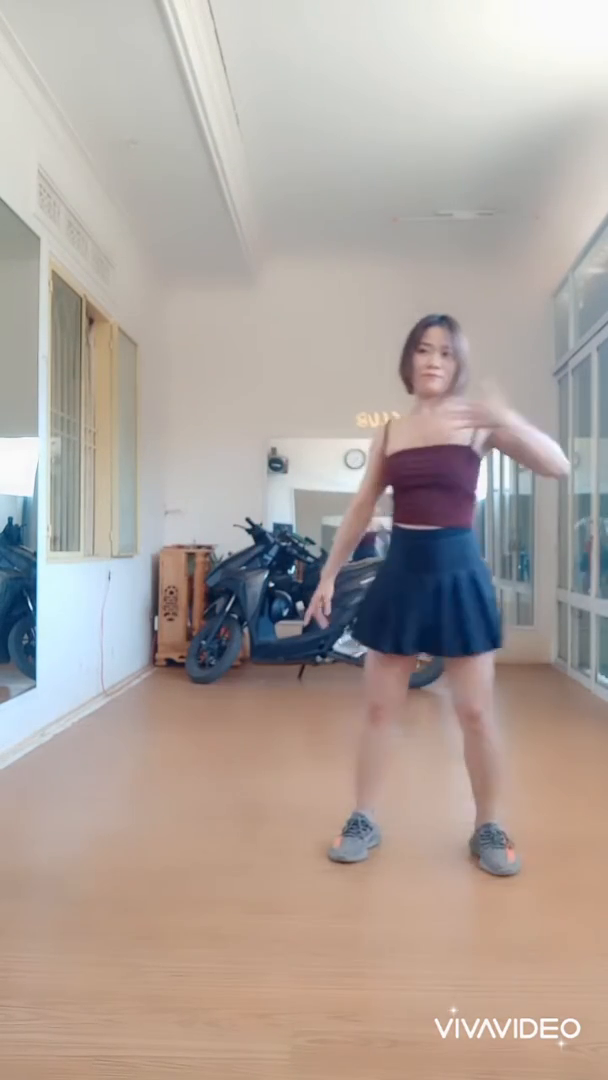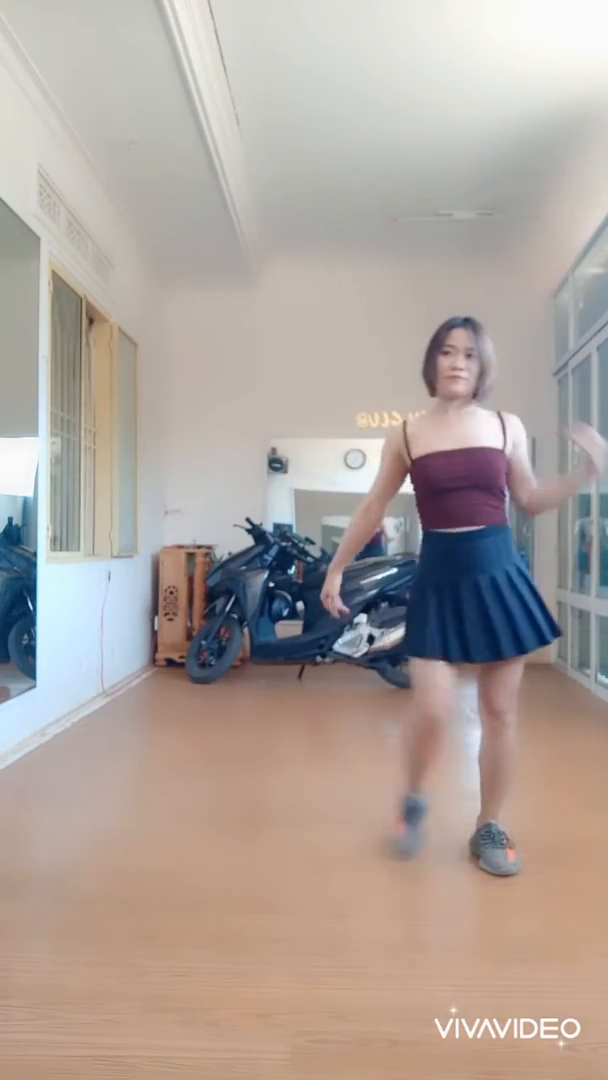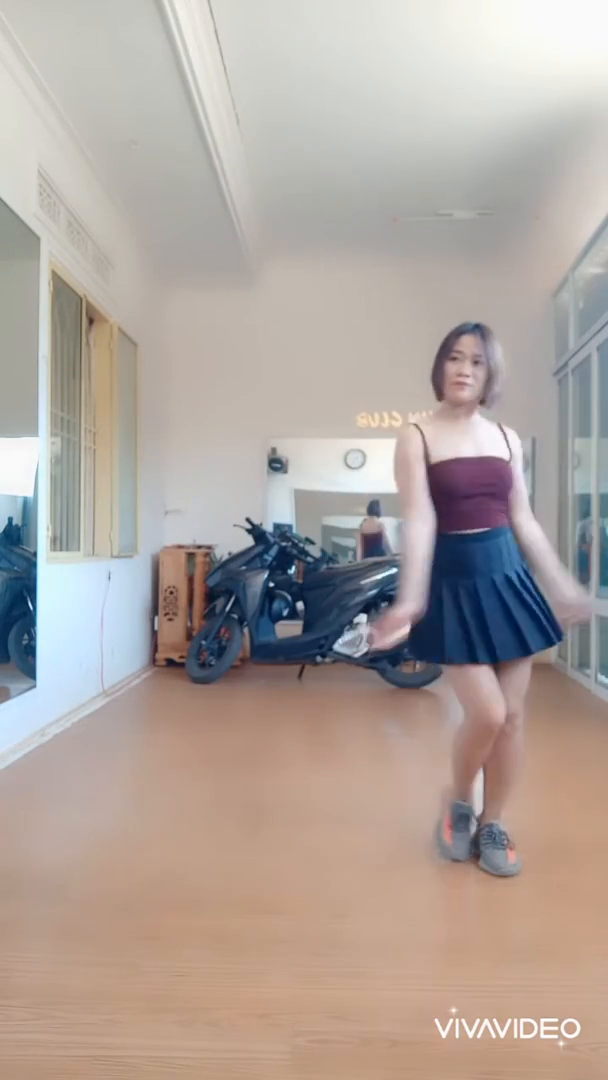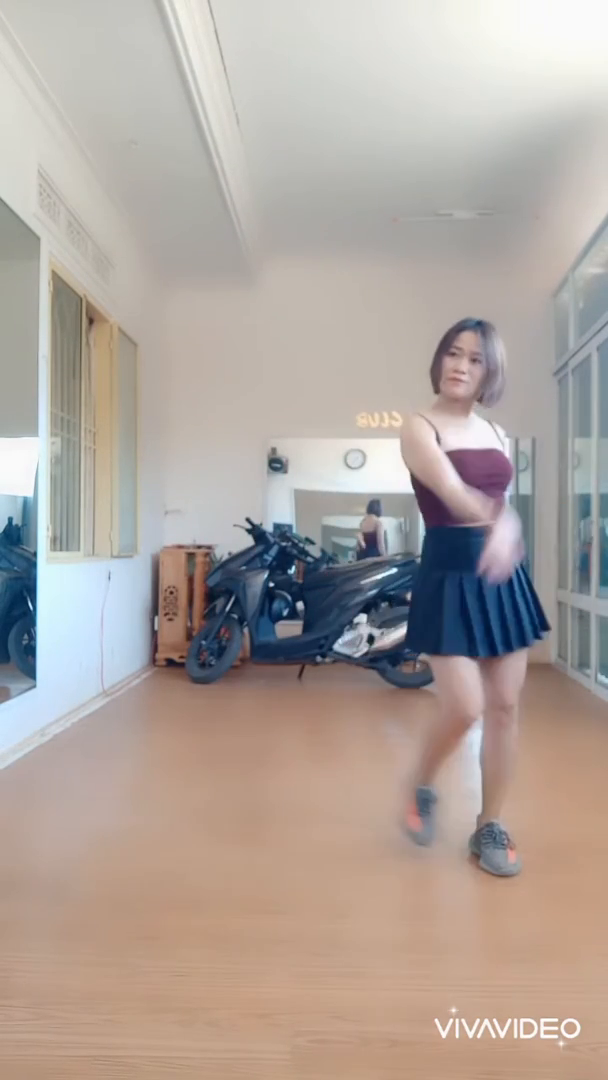
dt=0.2s
person 1, frame 1
left shoulder: (480, 422)
right shoulder: (390, 433)
left elbow: (557, 466)
right elbow: (361, 510)
left wrist: (510, 422)
right wrist: (327, 577)
left hip: (459, 575)
right hip: (401, 574)
left knee: (476, 714)
right knee: (379, 705)
left ankle: (488, 828)
right ankle: (362, 821)
person 1, frame 2
left shoulder: (506, 426)
right shoulder: (407, 434)
left elbow: (529, 499)
right elbow: (373, 508)
right wrist: (336, 568)
left hip: (502, 576)
right hip: (441, 579)
left knee: (501, 713)
right knee: (431, 712)
left ankle: (489, 826)
right ankle: (413, 801)
person 1, frame 3
left shoulder: (507, 437)
right shoulder: (416, 437)
left elbow: (522, 518)
right elbow: (417, 516)
left wrist: (559, 581)
right wrist: (411, 591)
left hip: (508, 580)
right hip: (454, 584)
left knee: (511, 717)
right knee: (487, 714)
left ankle: (490, 826)
right ankle: (457, 805)
person 1, frame 4
left shoulder: (494, 433)
right shoulder: (419, 427)
right elbow: (451, 491)
right wrist: (495, 523)
left hip: (506, 575)
right hip: (453, 576)
left knee: (504, 707)
right knee: (465, 708)
left ankle: (490, 828)
right ankle: (420, 788)
